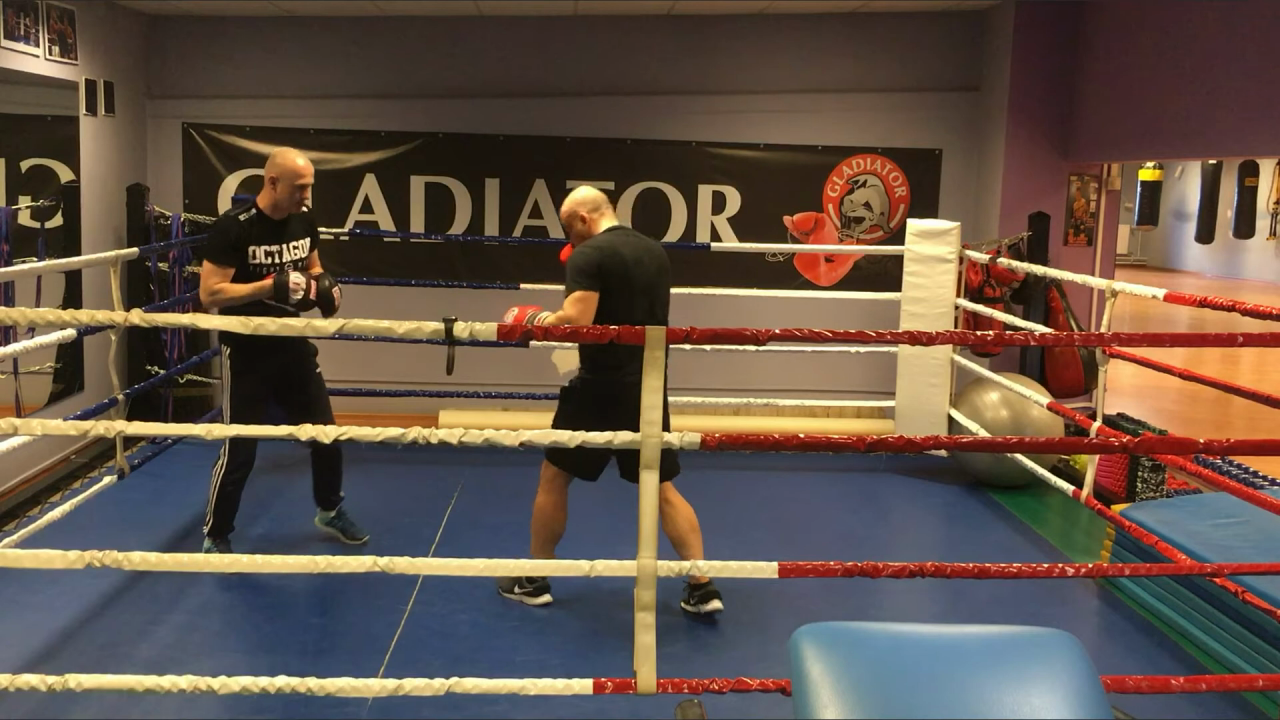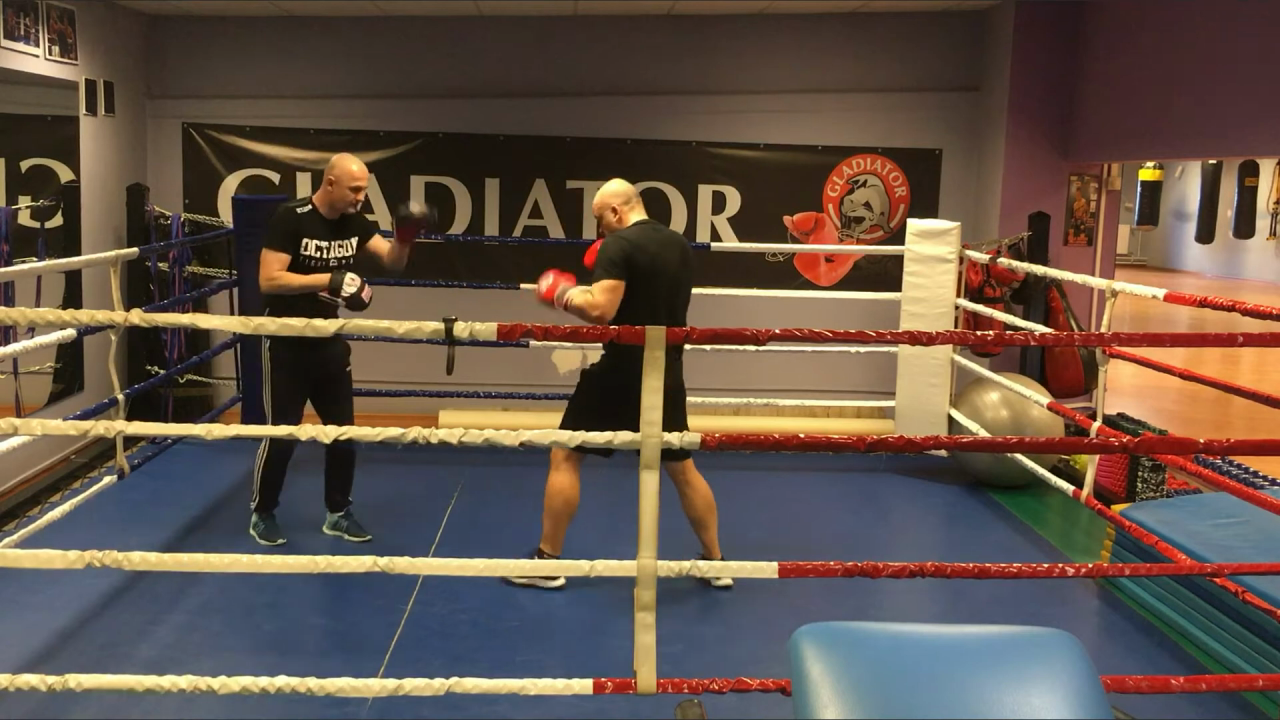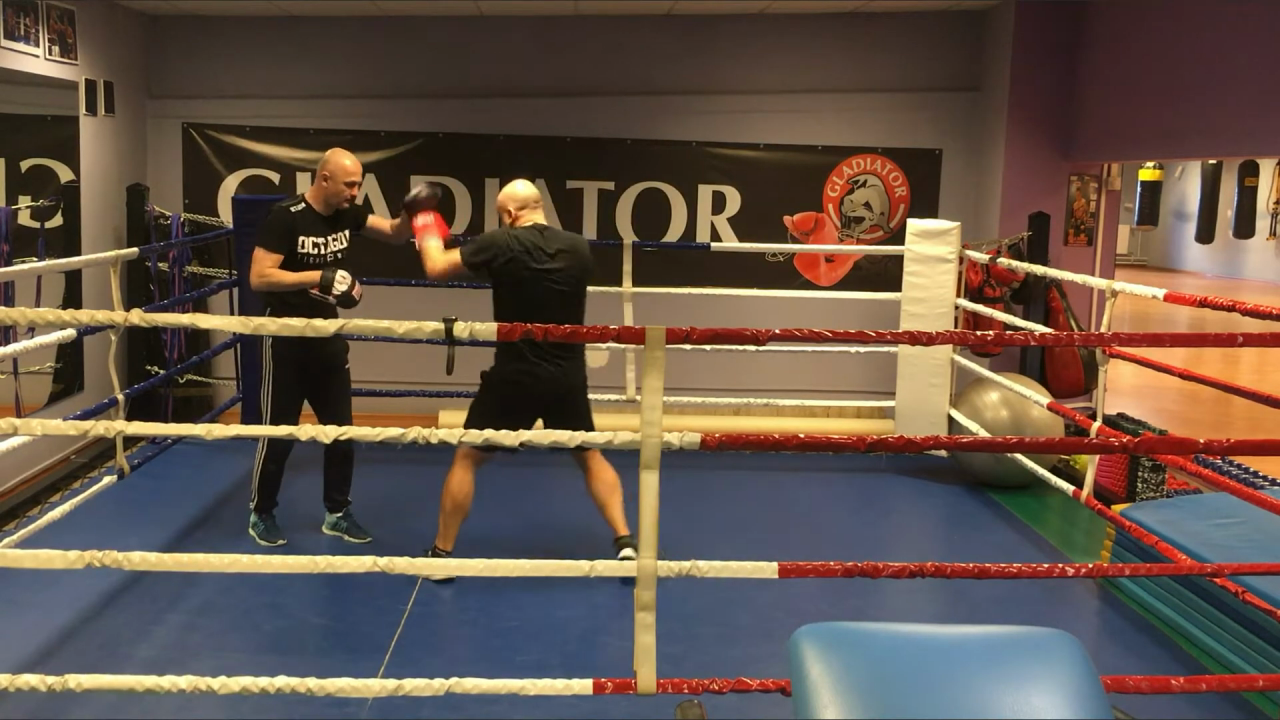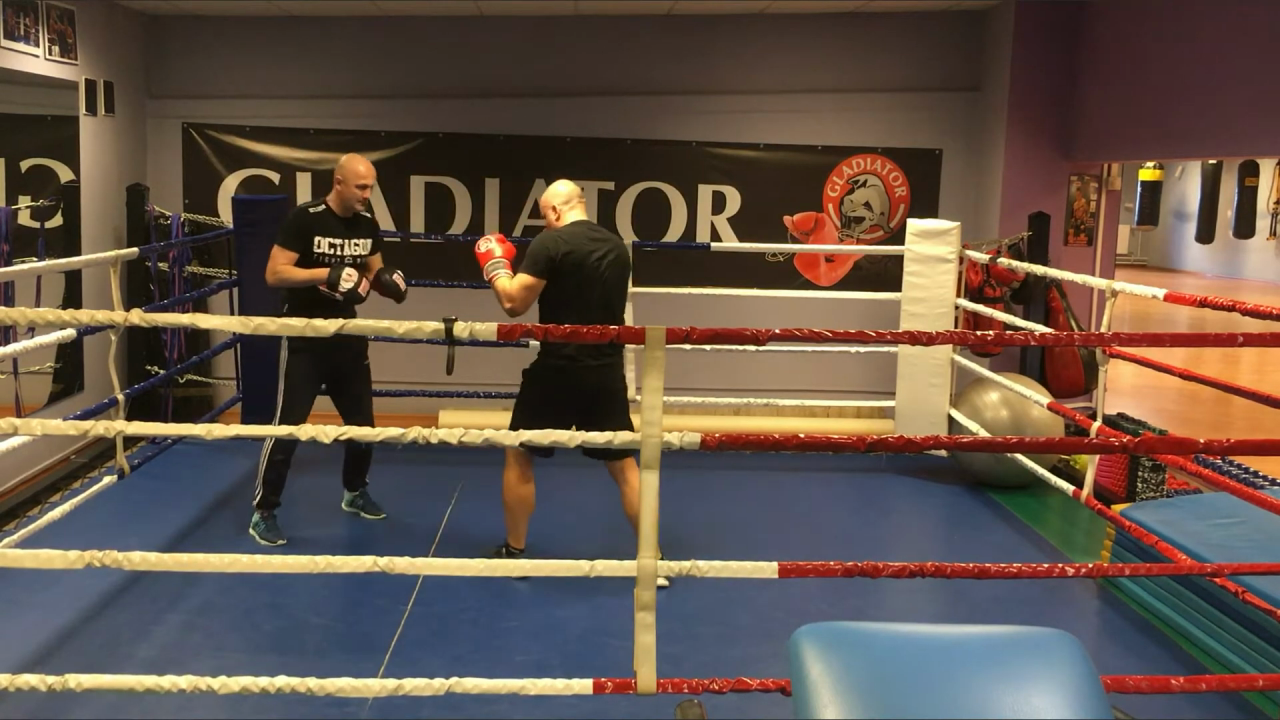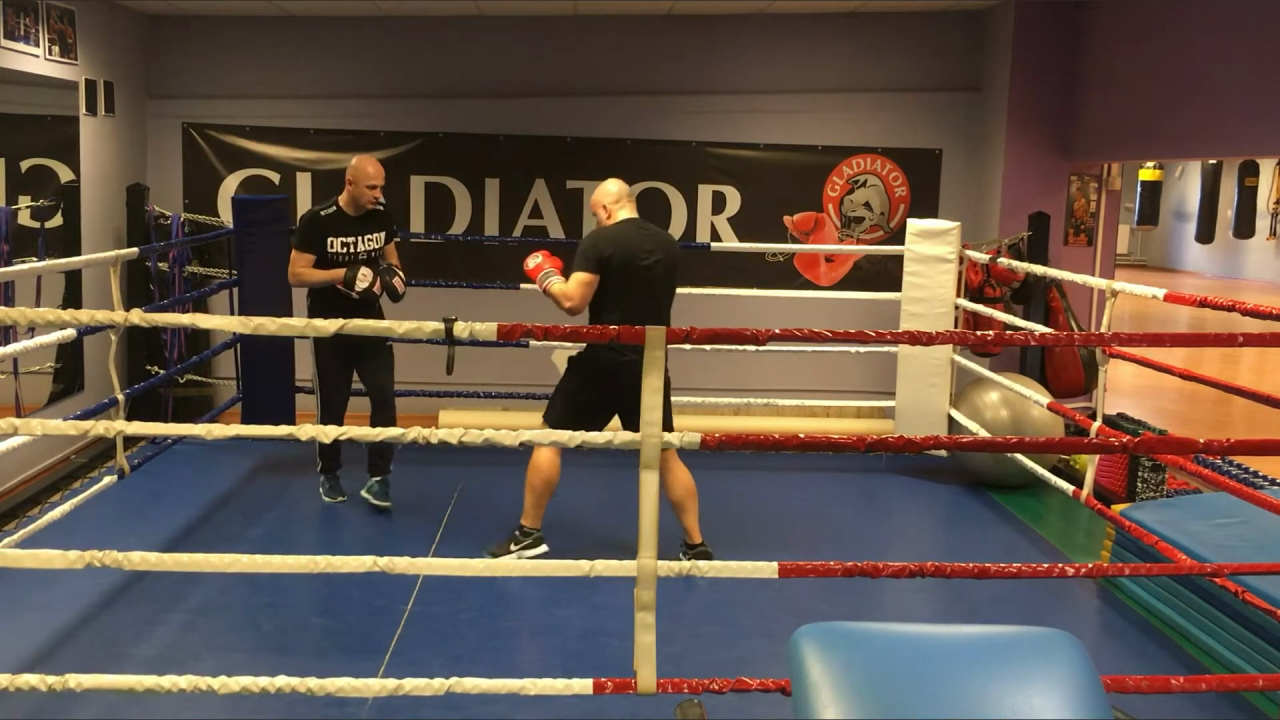
dt=0.7s
person 1, frame 1
left shoulder: (590, 253)
right shoulder: (655, 252)
left elbow: (576, 321)
left wrist: (533, 319)
left hip: (603, 387)
left knee: (554, 477)
right knee: (662, 489)
left ankle: (534, 580)
right ankle: (701, 586)
person 1, frame 2
left shoulder: (621, 245)
right shoulder: (679, 246)
left elbow: (601, 311)
left wrist: (562, 293)
left hip: (621, 373)
right hip: (667, 375)
left knee: (565, 458)
right knee: (681, 468)
left ankle: (546, 560)
right ankle: (714, 561)
person 1, frame 3
left shoulder: (501, 245)
right shoulder: (579, 247)
left elbow: (436, 268)
left wrist: (427, 232)
left hip: (514, 377)
right hip: (567, 377)
left knee: (466, 460)
right knee: (590, 458)
left ankle: (442, 555)
right ankle: (625, 542)
person 1, frame 4
left shoulder: (550, 244)
right shoulder: (618, 247)
left elbow: (514, 303)
left wrist: (495, 265)
left hip: (556, 371)
right hip: (606, 373)
left knee: (519, 459)
right knee: (624, 466)
left ankle: (514, 552)
person 1, frame 5
left shoulder: (600, 240)
right shoulder: (668, 245)
left elbow: (573, 302)
left wrist: (547, 276)
left hip: (603, 362)
left knee: (549, 440)
right knee: (665, 455)
left ankle: (528, 535)
right ankle: (696, 546)
person 2, frame 1
left shoulder: (304, 219)
right shoulder: (233, 226)
right elbow: (210, 294)
left wrist: (323, 285)
right wrist: (272, 286)
left hip: (294, 348)
right hip: (246, 355)
left knee: (326, 436)
right knee: (239, 451)
left ankle: (330, 511)
right ankle: (215, 537)
person 2, frame 2
left shoulder: (353, 222)
right shoulder: (290, 218)
left elbow: (393, 260)
right elbow: (269, 280)
left wrist: (405, 236)
right wrist: (329, 280)
left hip: (329, 342)
right hip: (286, 344)
left knee: (343, 432)
right knee: (282, 434)
left ankle: (338, 512)
right ankle: (262, 513)
person 2, frame 3
left shoulder: (347, 214)
right shoulder: (285, 216)
left elbow: (396, 233)
right elbow: (259, 277)
left wrist: (413, 214)
right wrist: (318, 277)
left hip: (328, 339)
right hip: (286, 341)
left knee: (341, 431)
right knee: (280, 433)
left ankle: (337, 512)
right ankle: (261, 514)
person 2, frame 4
left shoulder: (367, 223)
right shoulder: (304, 219)
left elbow: (373, 270)
right elbow: (275, 274)
left wrist: (387, 280)
right wrist: (326, 274)
left hip: (347, 336)
right hip: (304, 338)
left knee: (361, 421)
right knee: (288, 426)
left ankle: (355, 492)
right ankle: (264, 513)
person 2, frame 5
left shoulder: (382, 216)
right shoulder: (317, 220)
right elbow: (296, 274)
left wrist: (394, 274)
right wrist: (344, 273)
left hip: (371, 323)
left knee: (385, 401)
right knee: (332, 408)
left ankle: (378, 480)
right ankle: (329, 475)
